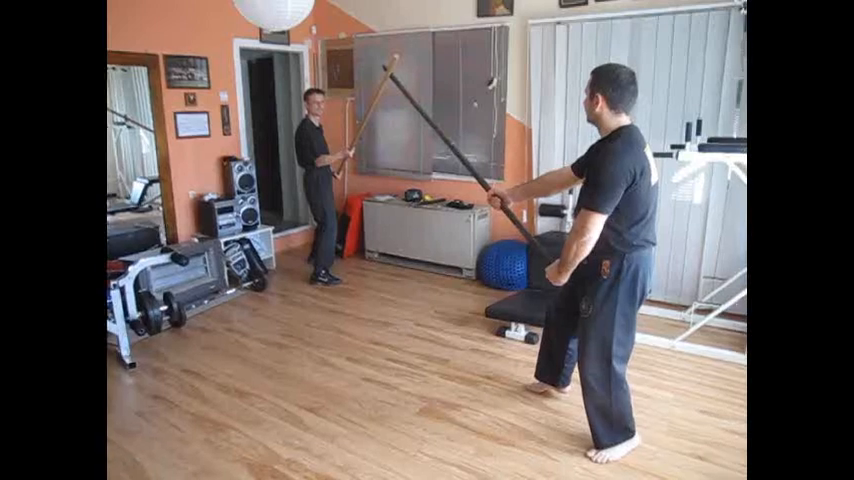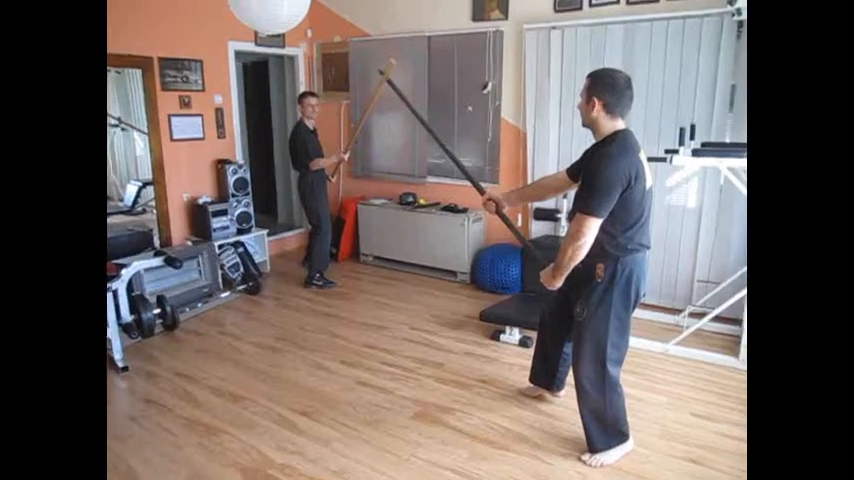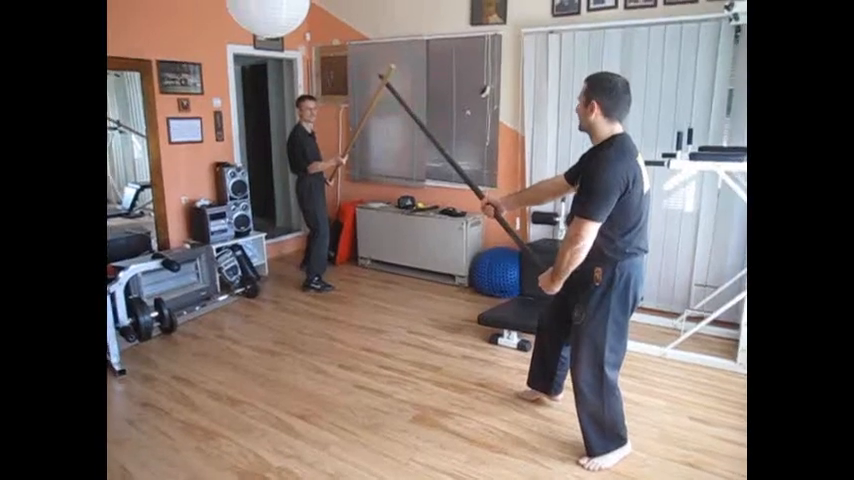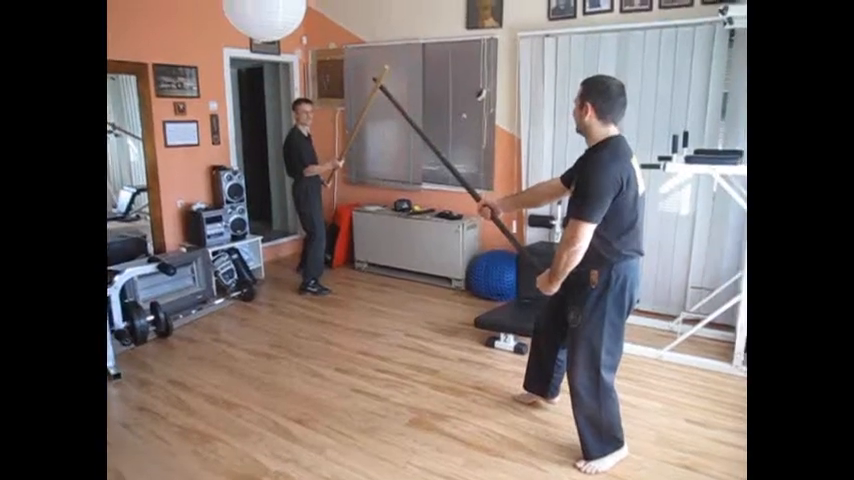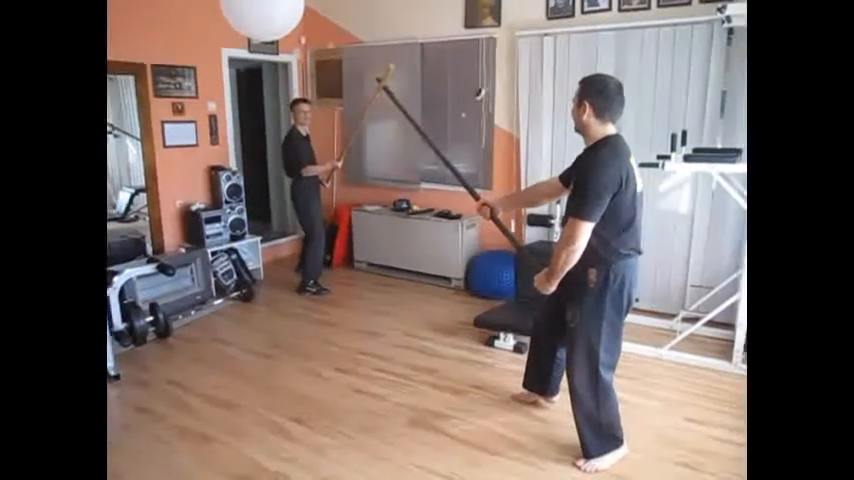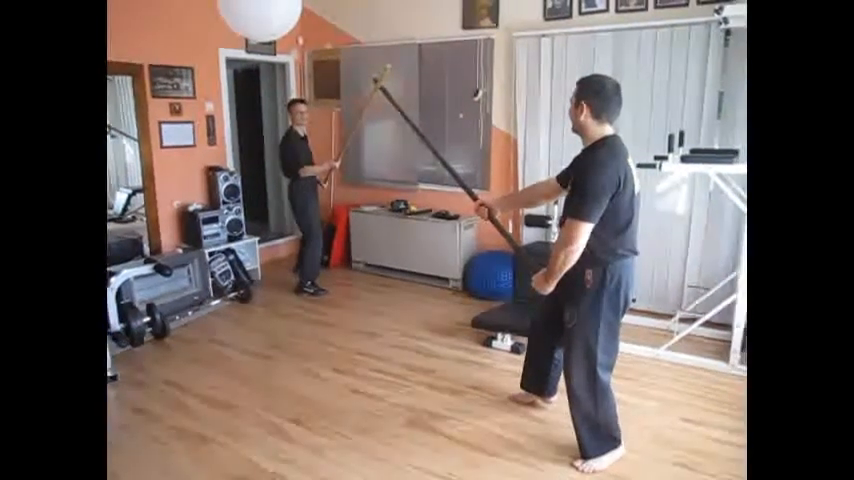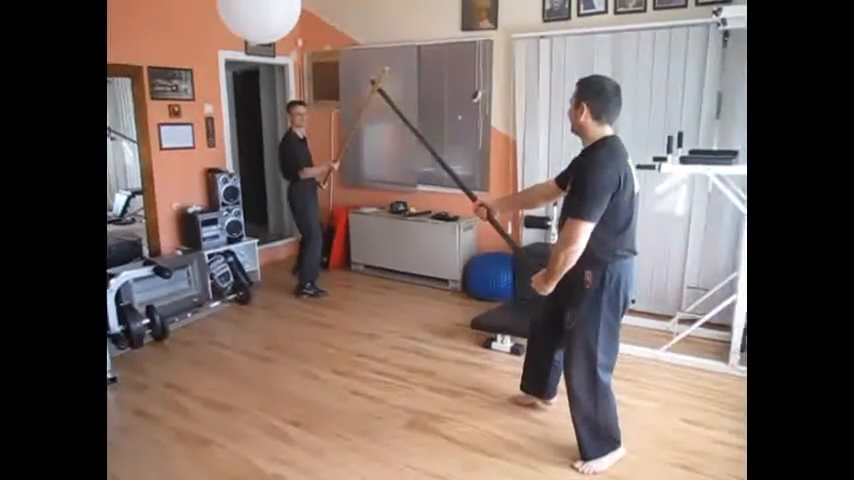
dt=0.3s
person 1, frame 1
left shoulder: (617, 155)
right shoulder: (618, 143)
left elbow: (586, 229)
right elbow: (564, 177)
left wrist: (562, 269)
right wrist: (513, 194)
left hip: (620, 265)
right hip: (606, 258)
left knee: (600, 354)
right knee: (561, 315)
left ankle: (619, 435)
right ankle: (554, 378)
person 1, frame 2
left shoulder: (612, 160)
right shoulder: (612, 147)
left elbow: (581, 234)
right elbow: (558, 182)
left wrist: (556, 274)
right wrist: (508, 198)
left hip: (614, 270)
right hip: (599, 262)
left knee: (594, 357)
right knee: (555, 319)
left ankle: (612, 440)
right ankle: (549, 382)
person 1, frame 3
left shoulder: (610, 163)
right shoulder: (608, 151)
left elbow: (579, 238)
right elbow: (556, 186)
left wrist: (555, 277)
right wrist: (507, 202)
left hip: (611, 273)
right hip: (598, 266)
left knee: (591, 361)
right knee: (553, 323)
left ankle: (610, 443)
right ankle: (546, 386)
person 1, frame 4
left shoulder: (604, 164)
right shoulder: (606, 153)
left elbow: (576, 239)
right elbow: (553, 188)
left wrist: (552, 278)
right wrist: (503, 204)
left hip: (608, 276)
right hip: (593, 268)
left knee: (589, 363)
right knee: (549, 326)
left ankle: (607, 446)
right ankle: (543, 389)
person 1, frame 5
left shoulder: (602, 163)
right shoulder: (604, 152)
left elbow: (574, 238)
right elbow: (552, 188)
left wrist: (551, 277)
right wrist: (502, 203)
left hip: (605, 274)
right hip: (591, 267)
left knee: (588, 362)
right knee: (548, 325)
left ankle: (606, 445)
right ankle: (542, 388)
person 1, frame 6
left shoulder: (601, 164)
right shoulder: (600, 153)
left elbow: (573, 239)
right elbow: (550, 189)
left wrist: (548, 278)
right wrist: (500, 204)
left hip: (602, 275)
right hip: (588, 269)
left knee: (585, 363)
right knee: (545, 326)
left ankle: (604, 445)
right ankle: (539, 389)
person 1, frame 7
left shoulder: (602, 164)
right shoulder: (597, 155)
left elbow: (573, 240)
right elbow: (549, 190)
left wrist: (549, 278)
right wrist: (498, 205)
left hip: (601, 276)
right hip: (586, 270)
left knee: (586, 363)
right knee: (545, 328)
left ankle: (603, 447)
right ankle: (539, 391)
person 2, frame 1
left shoulder: (316, 126)
right shoulder: (305, 129)
right elbow: (317, 160)
left wrist: (331, 167)
right wrist: (341, 156)
left hip: (322, 178)
right hip: (315, 180)
left knee: (324, 221)
right knee: (329, 224)
left ankle: (316, 255)
right ankle: (320, 272)
person 2, frame 2
left shoulder: (311, 129)
right shoulder: (300, 132)
right elbow: (312, 164)
left wrist: (325, 171)
right wrist: (335, 159)
left hip: (316, 182)
right hip: (310, 183)
left knee: (318, 225)
right knee: (323, 228)
left ankle: (310, 258)
right ankle: (315, 275)
person 2, frame 3
left shoulder: (309, 133)
right shoulder: (298, 135)
right elbow: (310, 167)
left wrist: (323, 175)
right wrist: (333, 162)
left hip: (314, 185)
right hip: (308, 186)
left knee: (316, 228)
right knee: (321, 231)
left ankle: (308, 261)
right ankle: (312, 279)
person 2, frame 4
left shoulder: (305, 136)
right shoulder: (294, 139)
right elbow: (306, 170)
left wrist: (320, 176)
right wrist: (330, 165)
left hip: (311, 188)
right hip: (304, 190)
left knee: (313, 231)
right knee: (318, 234)
left ankle: (305, 265)
right ankle: (309, 282)
person 2, frame 5
left shoulder: (304, 136)
right shoulder: (293, 139)
right elbow: (303, 170)
left wrist: (319, 175)
right wrist: (329, 166)
left hip: (310, 188)
right hip: (303, 190)
left knee: (312, 232)
right knee: (317, 235)
left ankle: (304, 265)
right ankle: (308, 282)
person 2, frame 6
left shoulder: (302, 136)
right shoulder: (290, 140)
right elbow: (301, 171)
left wrist: (317, 176)
right wrist: (326, 167)
left hip: (308, 189)
right hip: (301, 190)
left knee: (310, 233)
right knee: (314, 235)
left ankle: (302, 266)
right ankle: (306, 282)
person 2, frame 7
left shoulder: (301, 138)
right shoulder: (289, 141)
right elbow: (301, 172)
left wrist: (316, 177)
right wrist: (325, 168)
left hip: (307, 191)
right hip: (300, 192)
left knee: (309, 235)
right knee: (314, 237)
left ankle: (301, 268)
right ankle: (305, 284)
